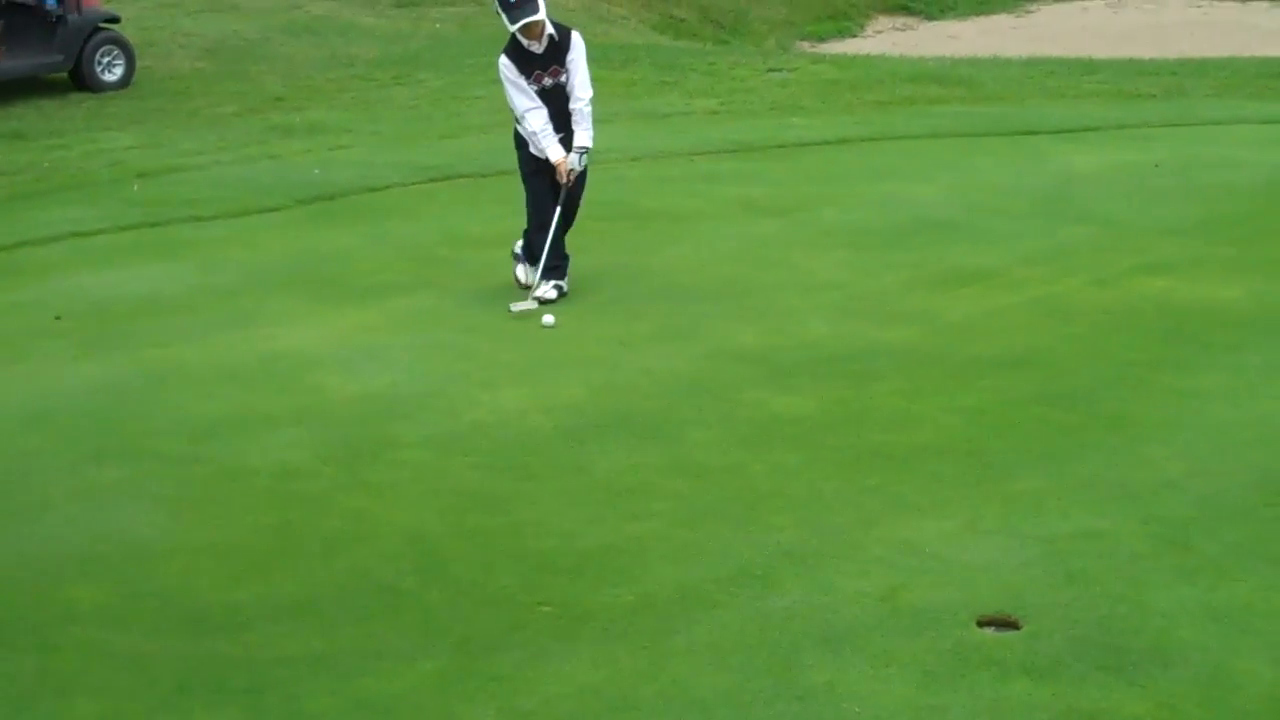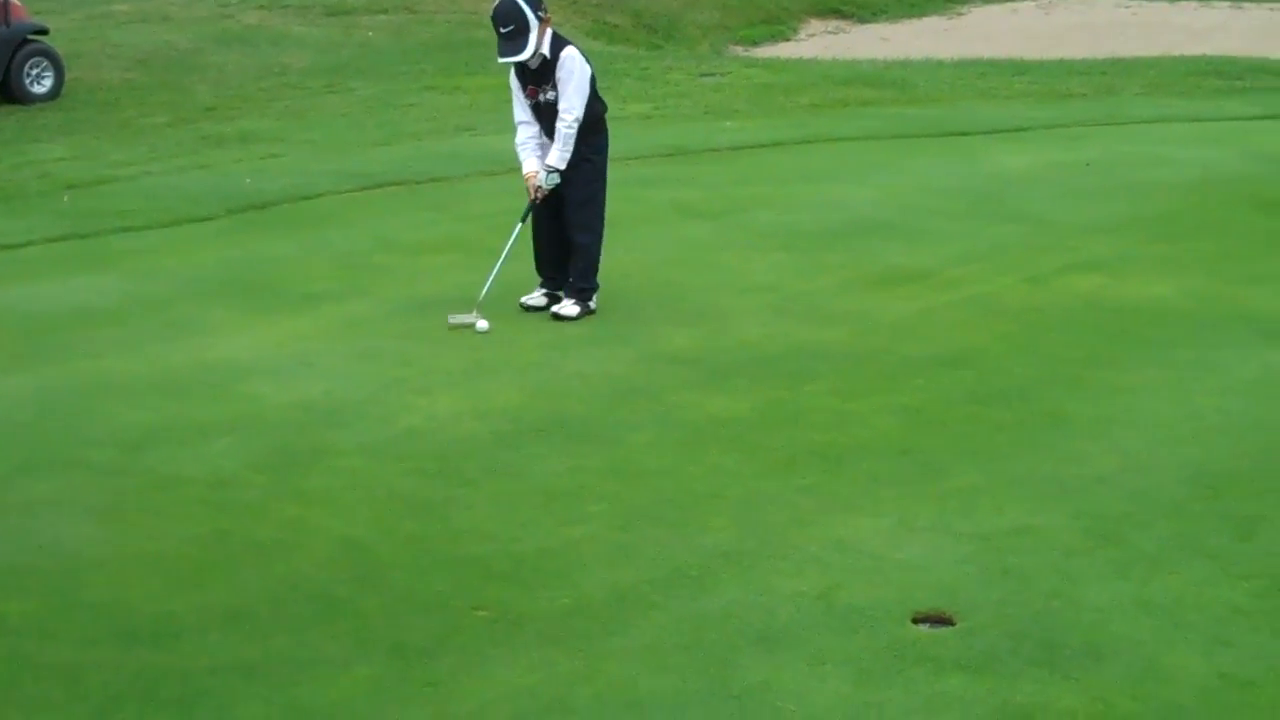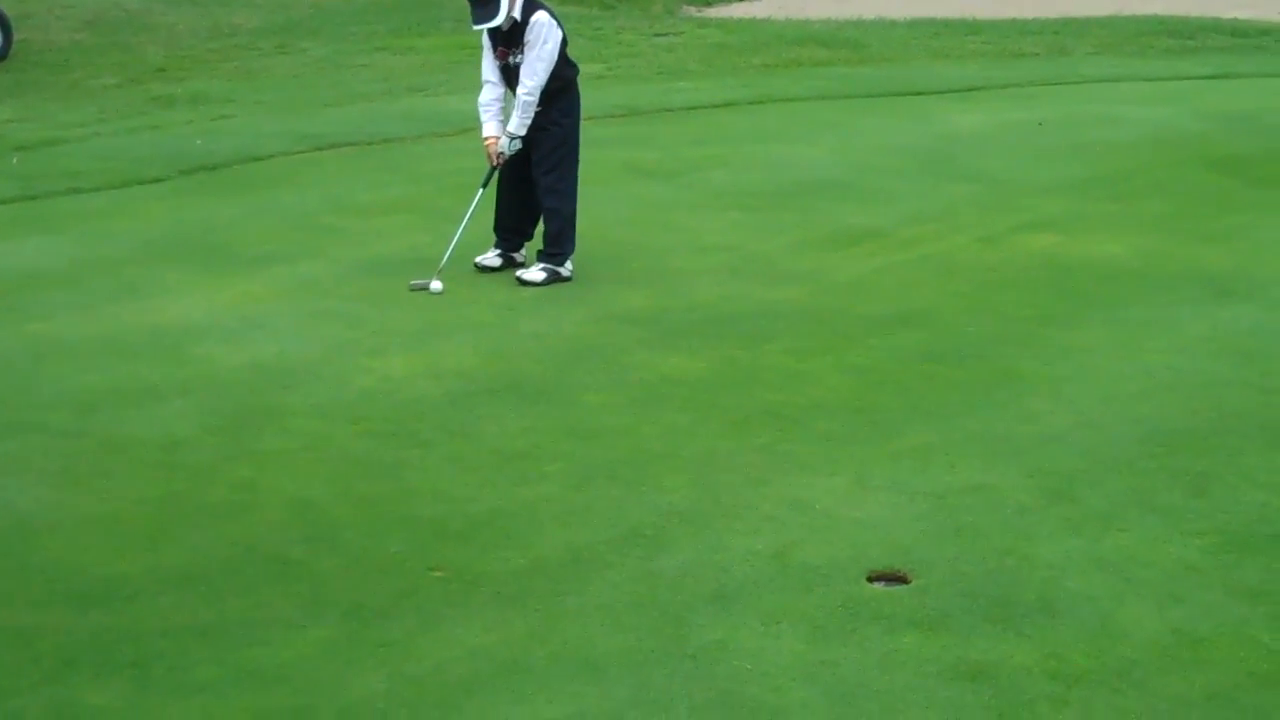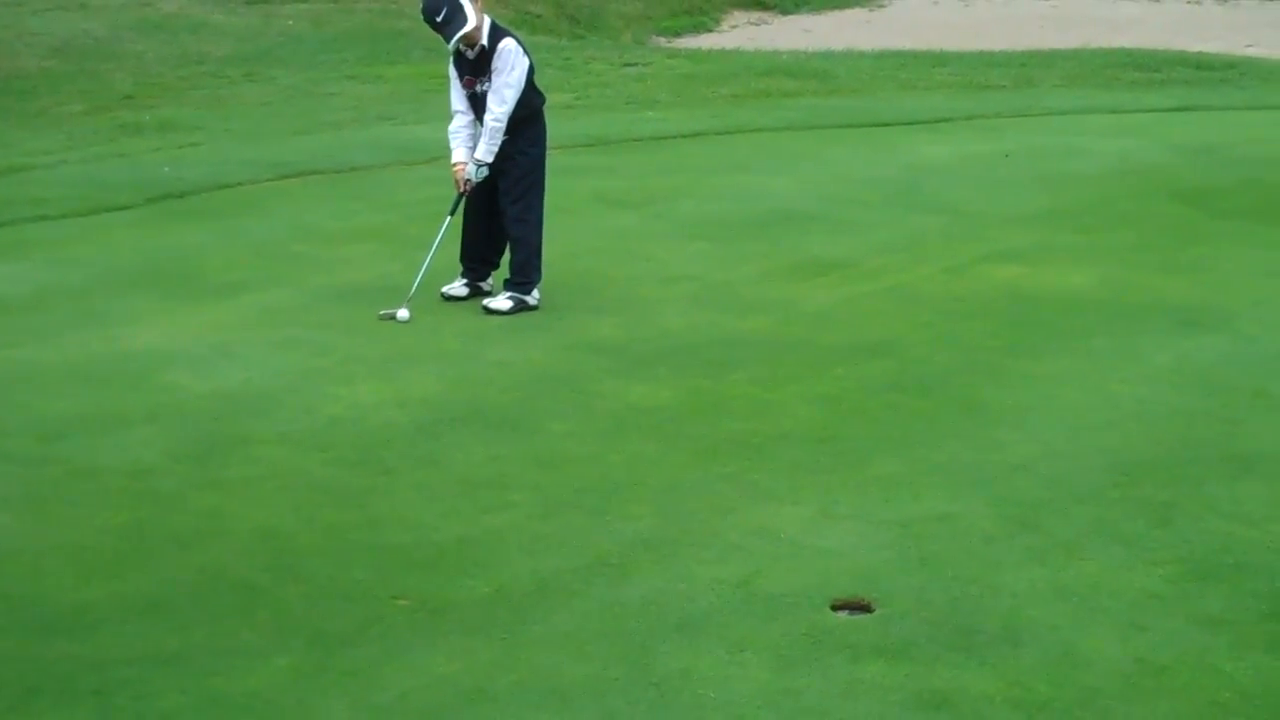
dt=1s
person 1, frame 1
left shoulder: (570, 40)
right shoulder: (509, 60)
left elbow: (581, 97)
right elbow: (531, 112)
left wrist: (580, 147)
right wrist: (555, 155)
left hip: (569, 135)
right hip: (534, 141)
left knee: (568, 203)
right knee: (542, 208)
left ankle: (528, 250)
right ankle: (553, 275)
person 1, frame 2
left shoulder: (568, 57)
right shoulder: (519, 70)
left elbow: (569, 119)
right elbow: (526, 124)
left wrist: (552, 169)
right wrist: (531, 169)
left hip: (585, 146)
right hip: (552, 149)
left knee: (581, 220)
right knee: (545, 219)
left ankle: (582, 293)
right ankle: (554, 285)
person 1, frame 3
right shoulder: (493, 28)
left elbow: (531, 85)
right elbow: (492, 83)
left wrist: (512, 134)
right wrist: (492, 132)
left hip: (556, 107)
right hip: (525, 110)
left knee: (553, 183)
right knee: (512, 178)
left ankle: (557, 260)
right ankle: (510, 246)
person 1, frame 4
left shoulder: (506, 47)
right shoulder: (459, 56)
left elbow: (499, 111)
right elbow: (461, 112)
left wrist: (479, 161)
right wrist: (460, 159)
left hip: (522, 136)
right hip: (489, 137)
left knee: (519, 211)
right knee: (479, 207)
left ankle: (524, 288)
right ankle: (476, 275)
